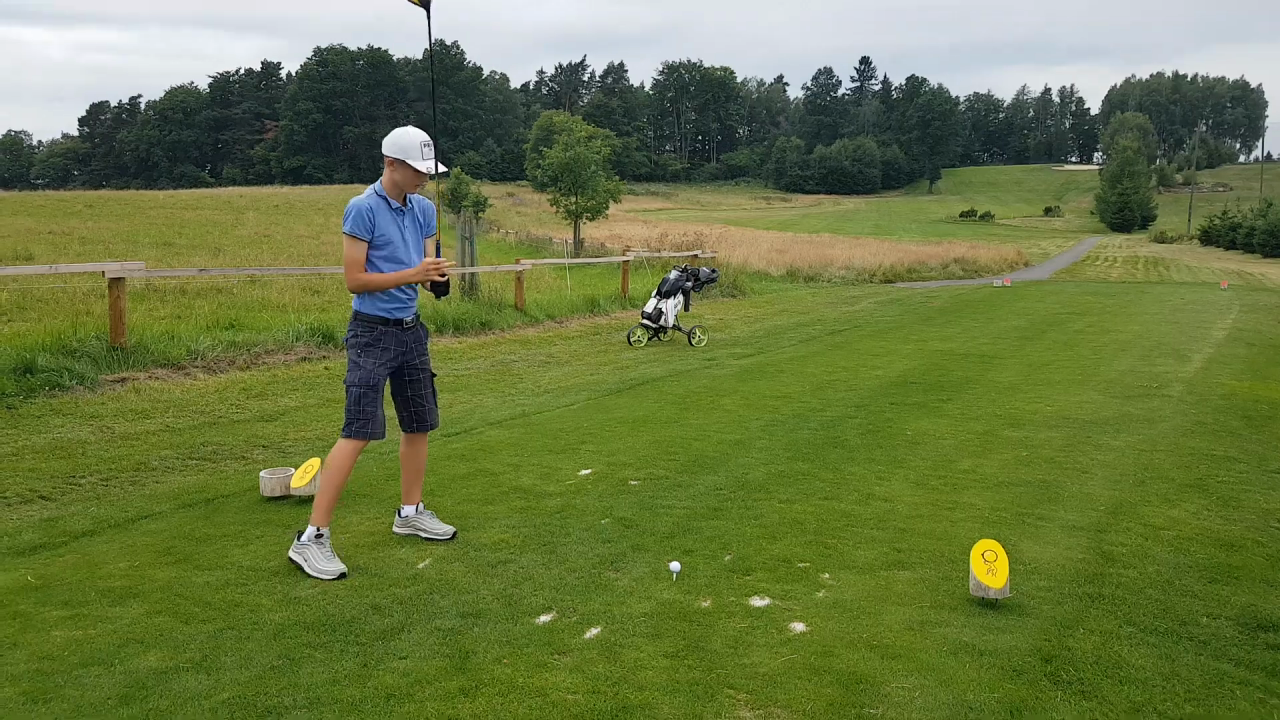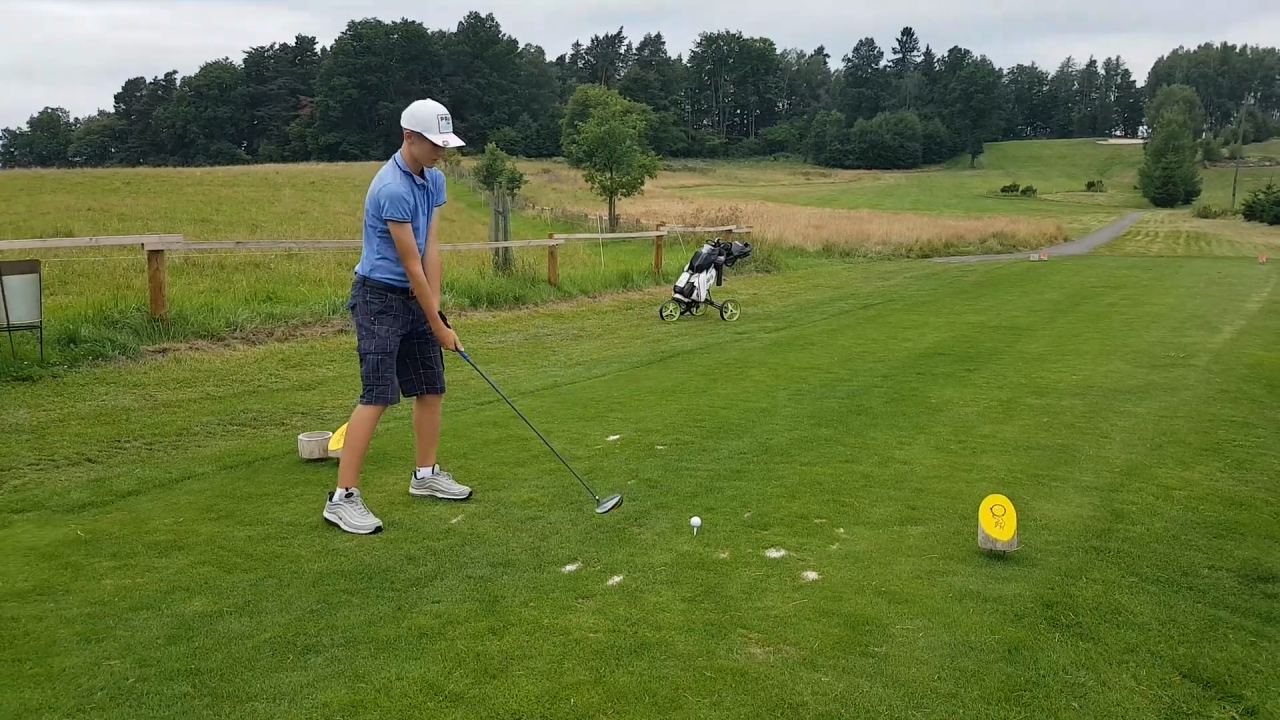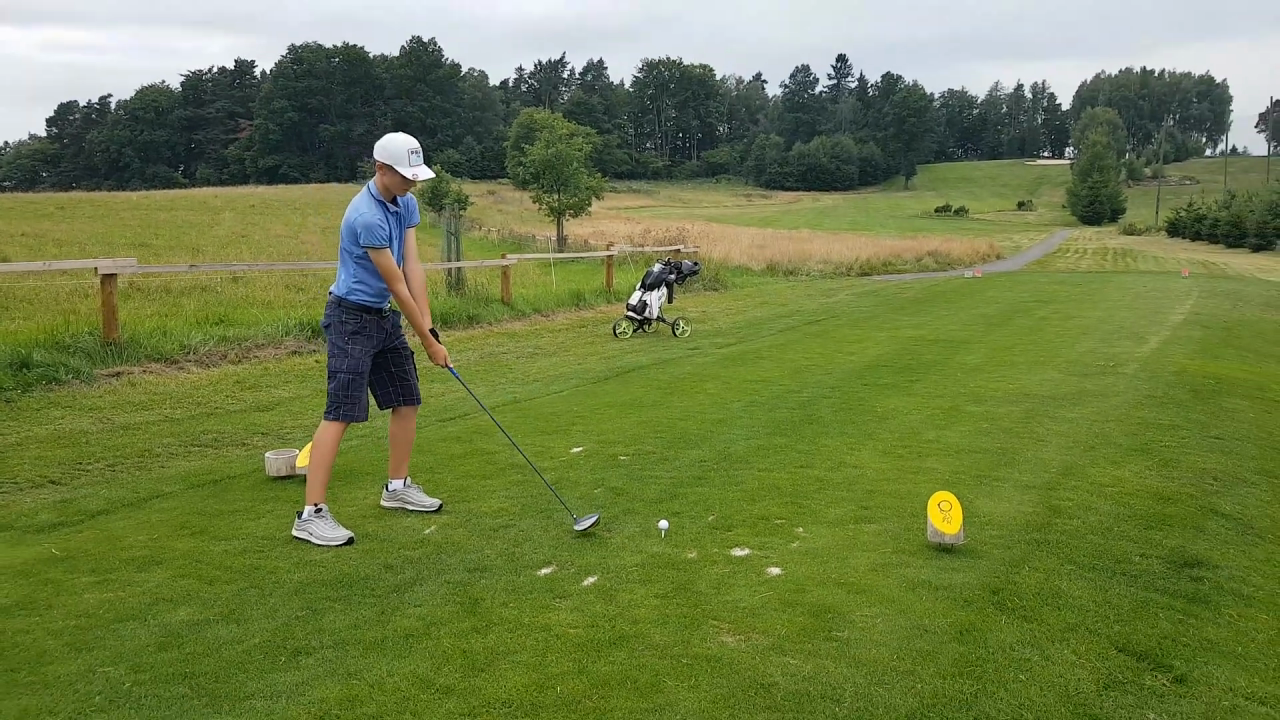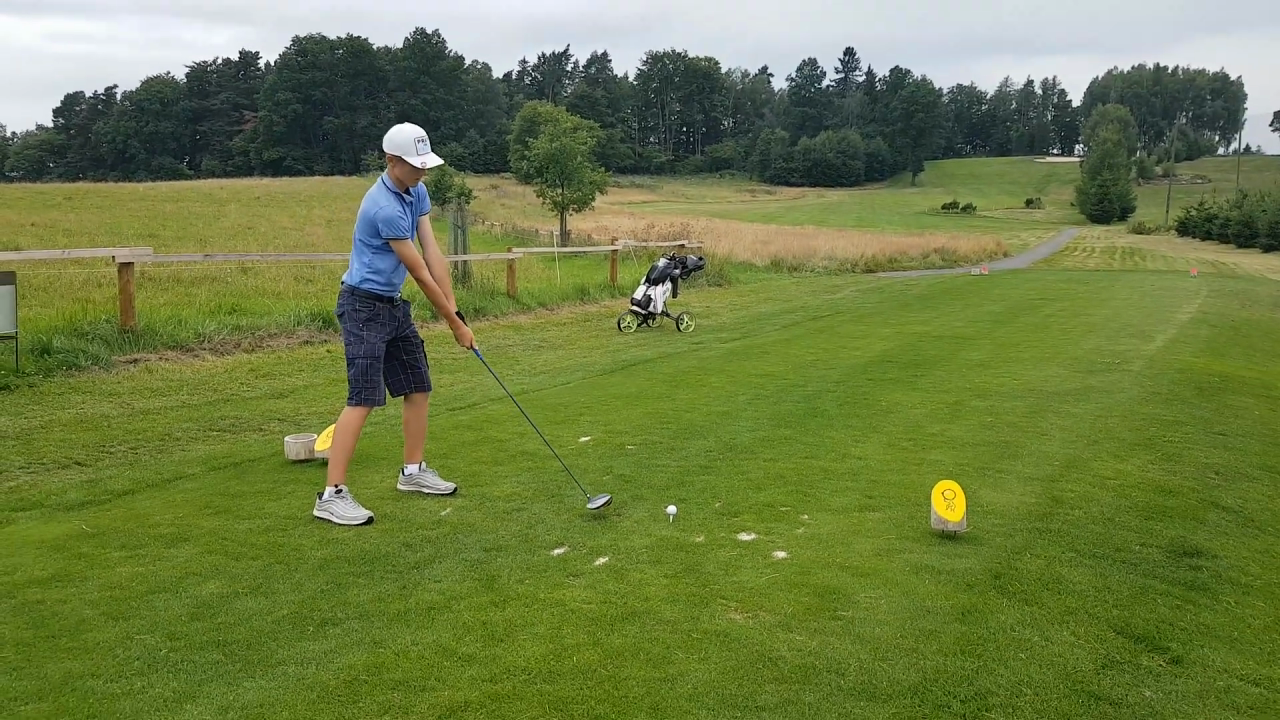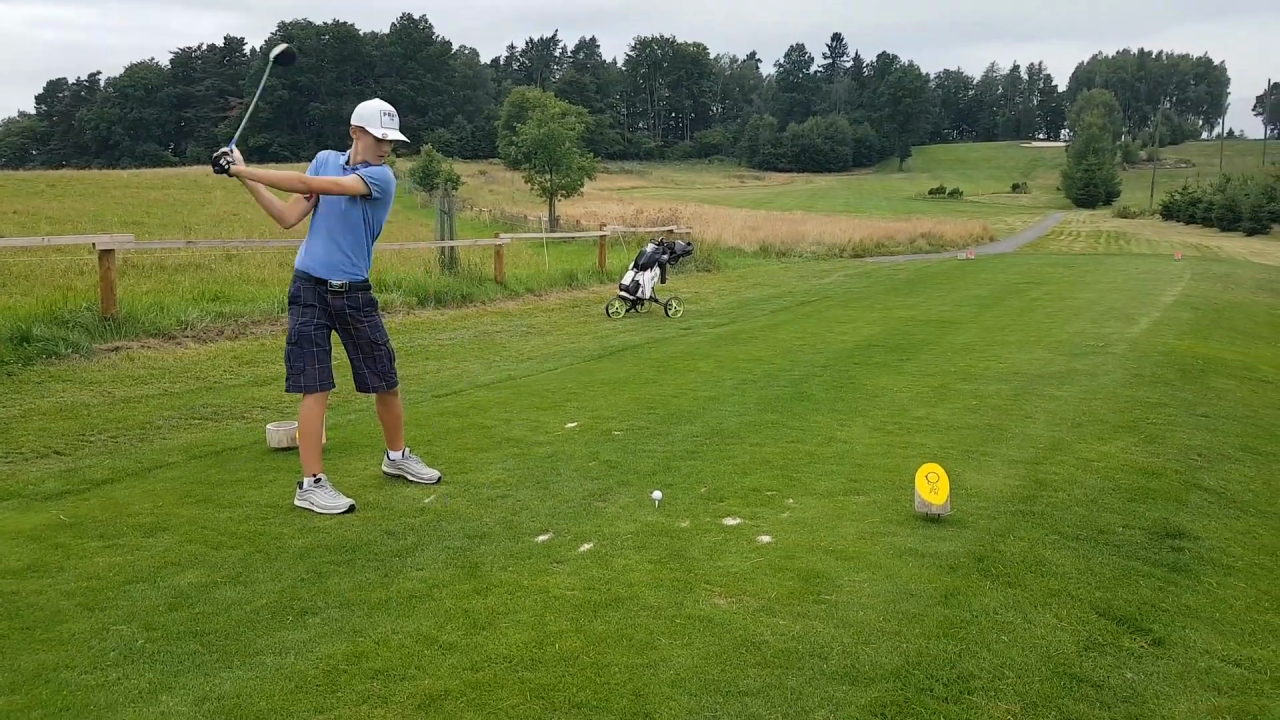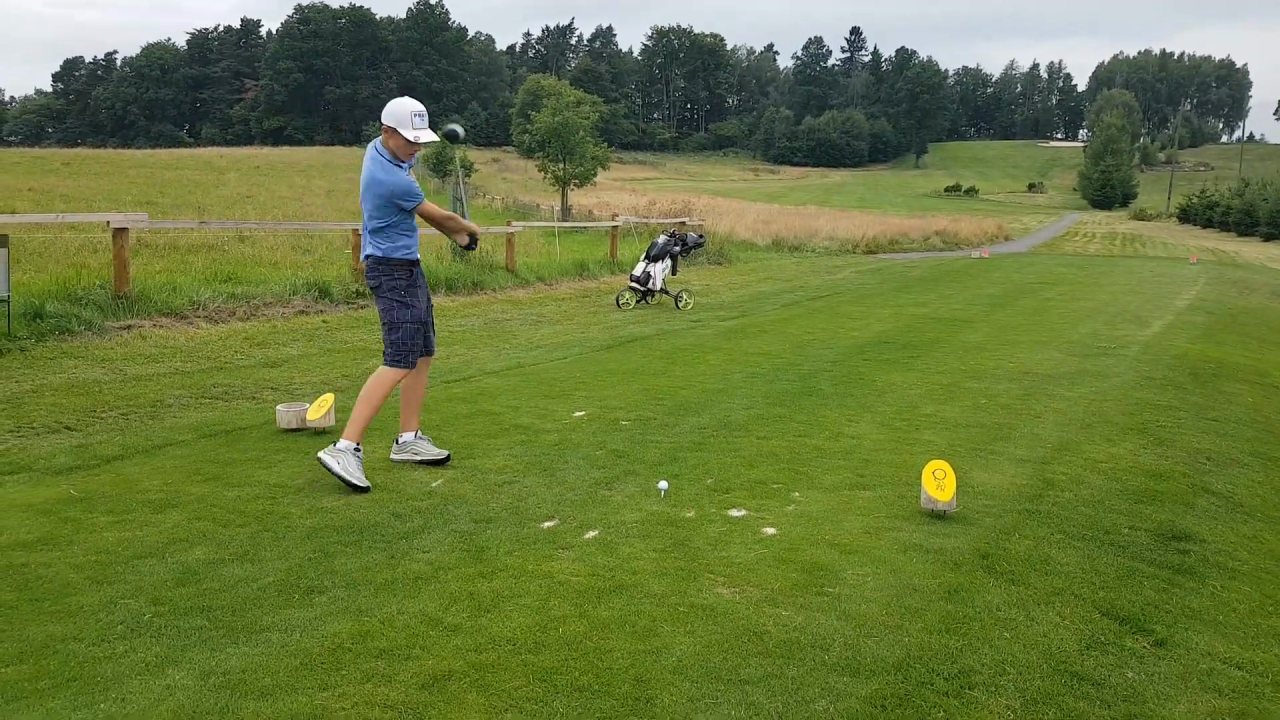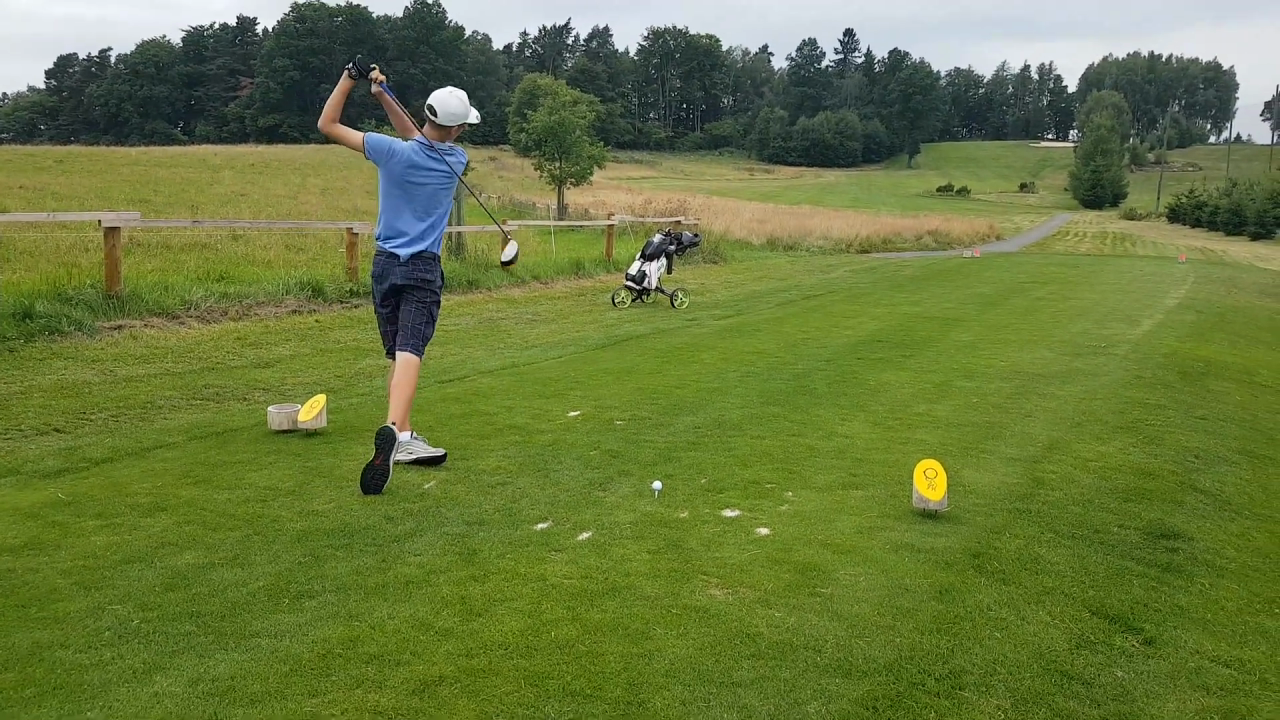
dt=0.7s
person 1, frame 1
left shoulder: (426, 209)
right shoulder: (362, 208)
right elbow: (355, 281)
left wrist: (436, 276)
right wrist: (414, 272)
left hip: (410, 329)
right hip: (373, 330)
left knee: (419, 425)
right knee: (359, 432)
left ankle: (410, 512)
right ankle: (311, 536)
person 1, frame 2
left shoulder: (434, 180)
right shoulder: (392, 189)
left elbow: (431, 248)
right elbow: (412, 264)
left wrist: (438, 312)
right wrist: (437, 322)
left hip: (411, 297)
right hip: (379, 298)
left knee: (430, 388)
right knee: (377, 395)
left ankle: (426, 474)
right ankle: (343, 497)
person 1, frame 3
left shoulder: (406, 204)
right shoulder: (367, 217)
left elbow: (413, 267)
right elbow: (396, 285)
left wrist: (429, 327)
right wrist: (429, 343)
left hip: (384, 316)
right hip: (351, 318)
left knee: (406, 401)
right knee: (341, 412)
left ankle: (397, 486)
right ankle: (311, 513)
person 1, frame 4
left shoulder: (417, 193)
right shoulder: (383, 209)
left elbow: (433, 253)
right elbow: (420, 271)
left wrist: (455, 308)
right wrist: (455, 323)
left hip: (393, 305)
right hip: (363, 306)
left knee: (418, 388)
right knee: (363, 398)
left ankle: (413, 471)
right ankle: (331, 494)
person 1, frame 5
left shoulder: (381, 178)
right shoulder: (325, 160)
left elbow: (310, 184)
right elbow: (289, 217)
left wrist: (243, 170)
right wrist: (244, 175)
left hip: (354, 294)
right hip: (309, 289)
left knee: (386, 383)
right knee: (316, 388)
left ankle: (397, 455)
right ankle: (311, 483)
person 1, frame 6
left shoulder: (380, 146)
right shoulder: (392, 180)
left elbow: (423, 212)
right elbow: (435, 217)
left wrist: (450, 230)
right wrist: (466, 228)
left hip: (397, 268)
right hip: (395, 271)
left knee: (419, 354)
right knee: (400, 362)
left ankle: (408, 438)
right ankle: (344, 447)
person 1, frame 7
left shoulder: (392, 152)
right shoulder: (457, 160)
left elbow: (327, 125)
left wrist: (349, 78)
right wrist: (384, 97)
left hip: (385, 264)
right hip: (424, 269)
left knee: (398, 353)
right knee: (409, 353)
left ankle: (404, 438)
right ankle: (392, 430)
